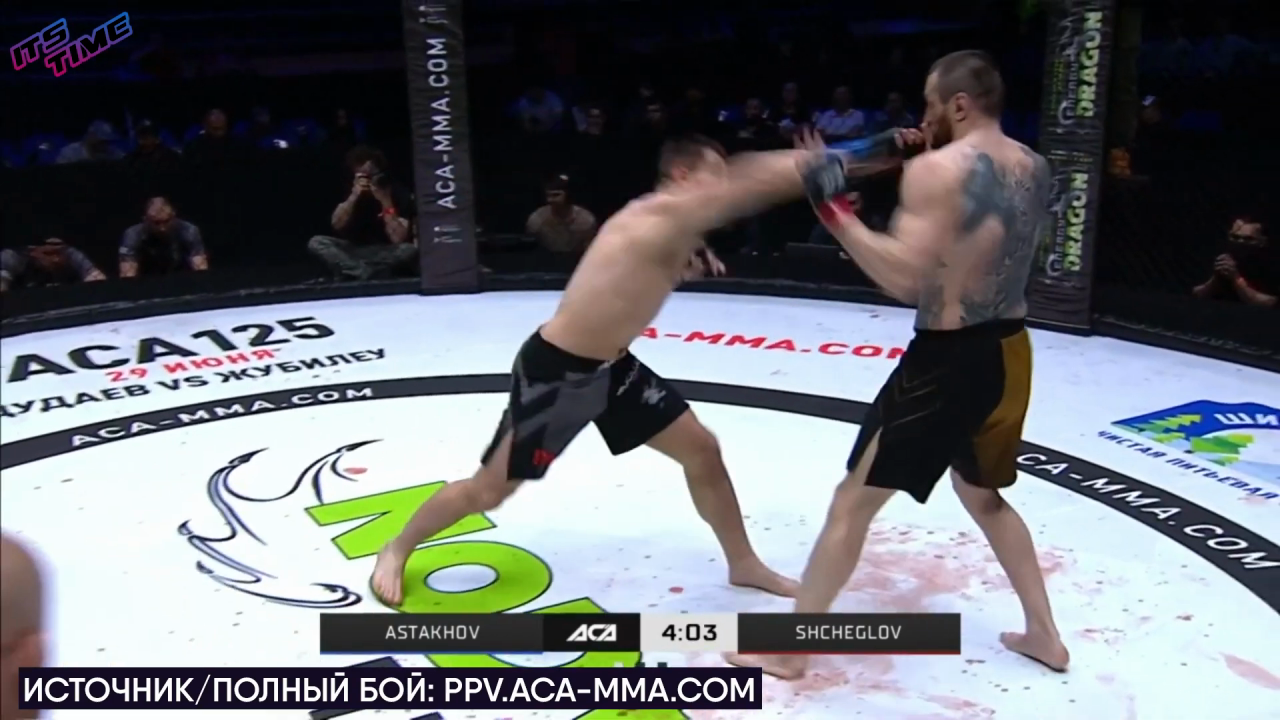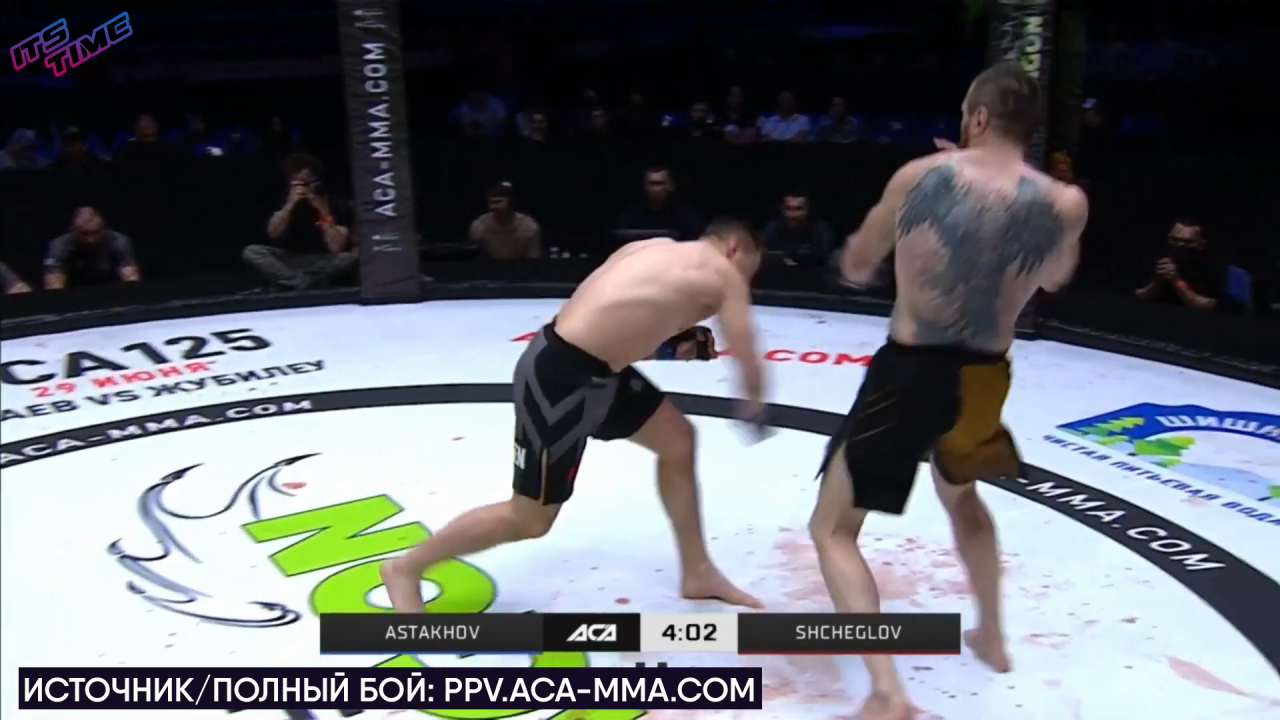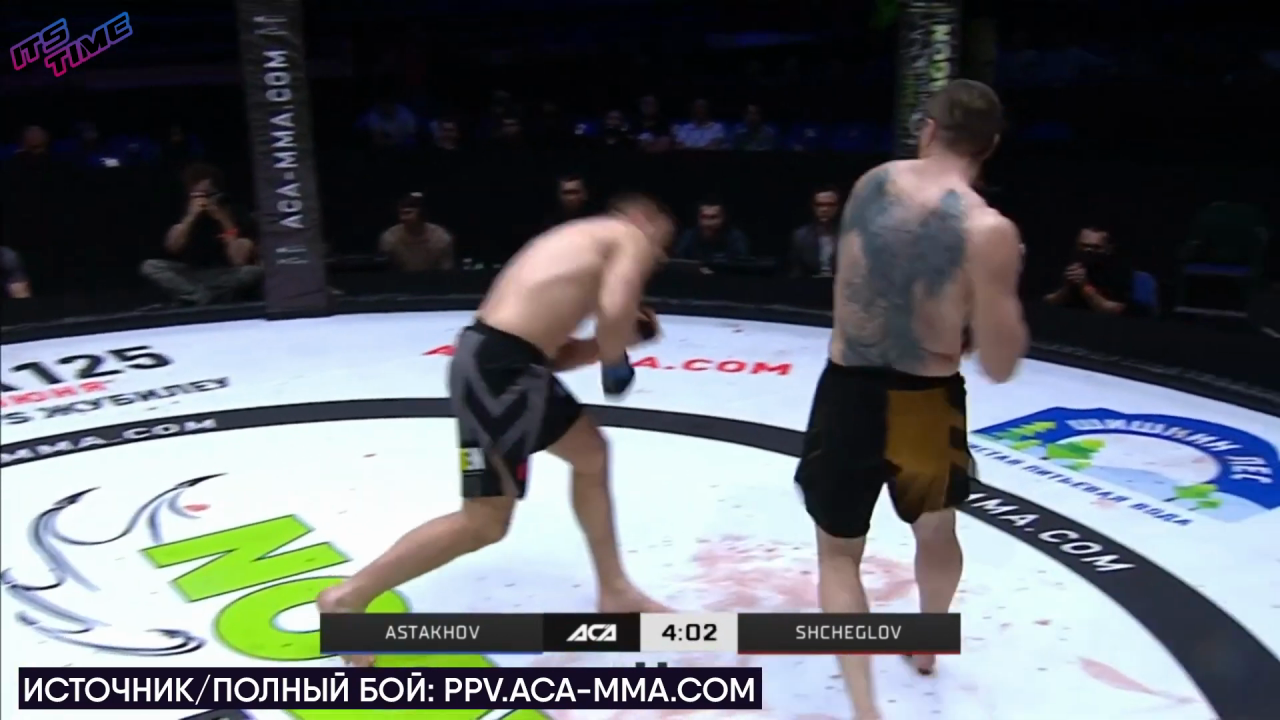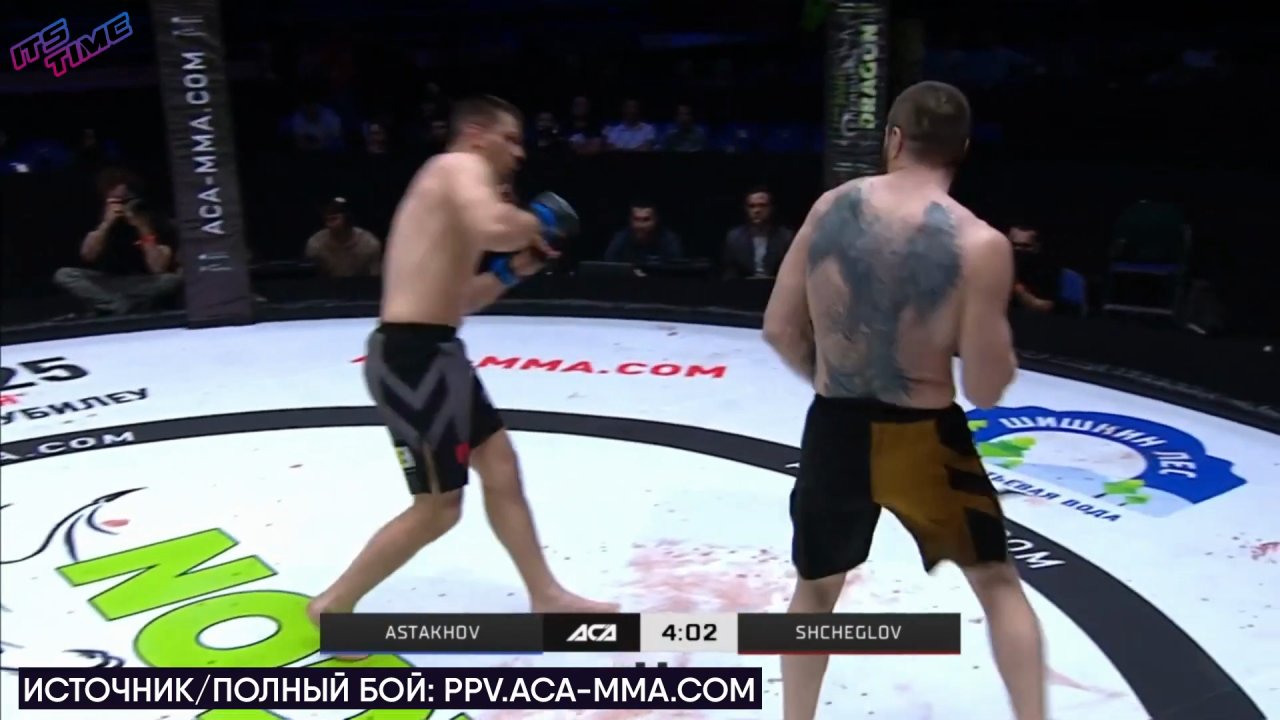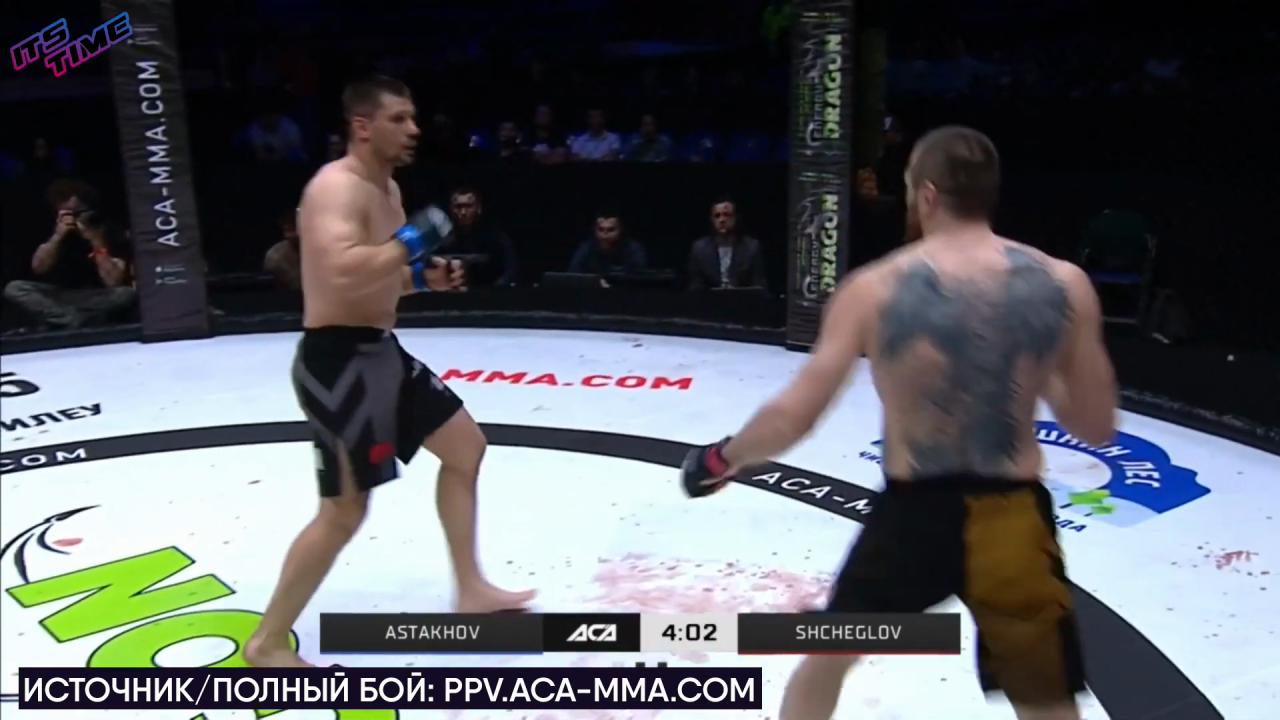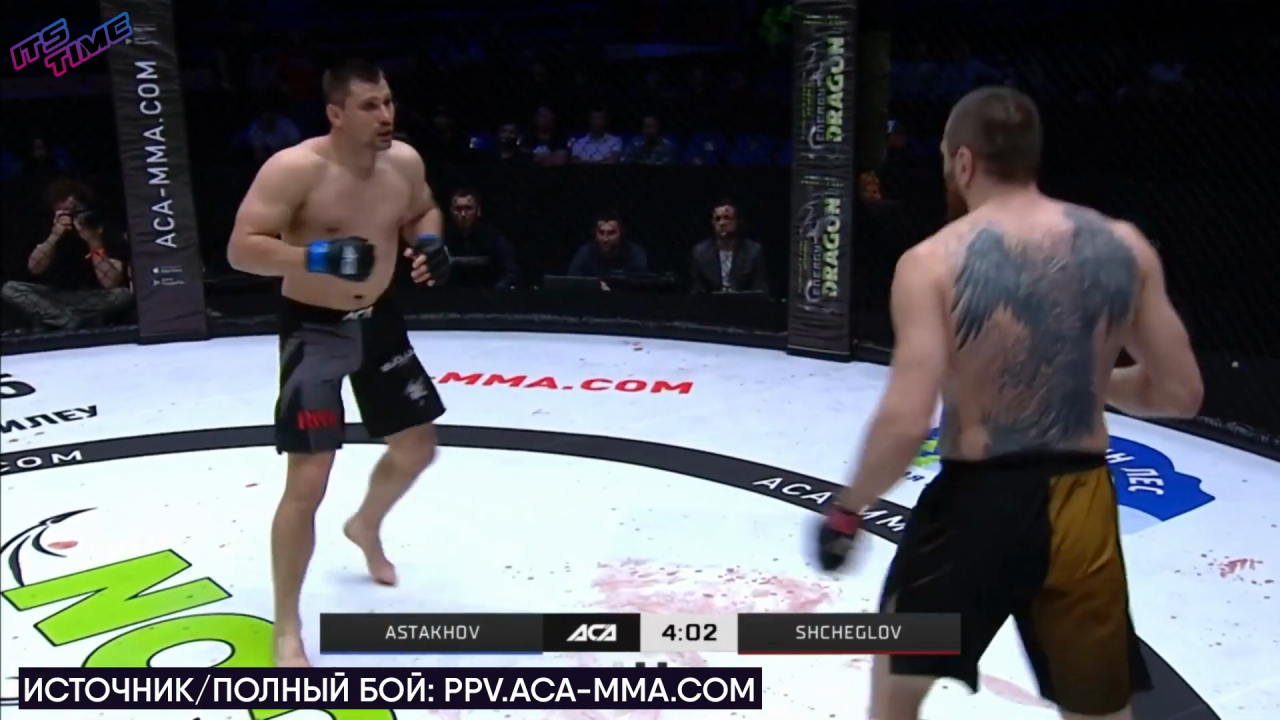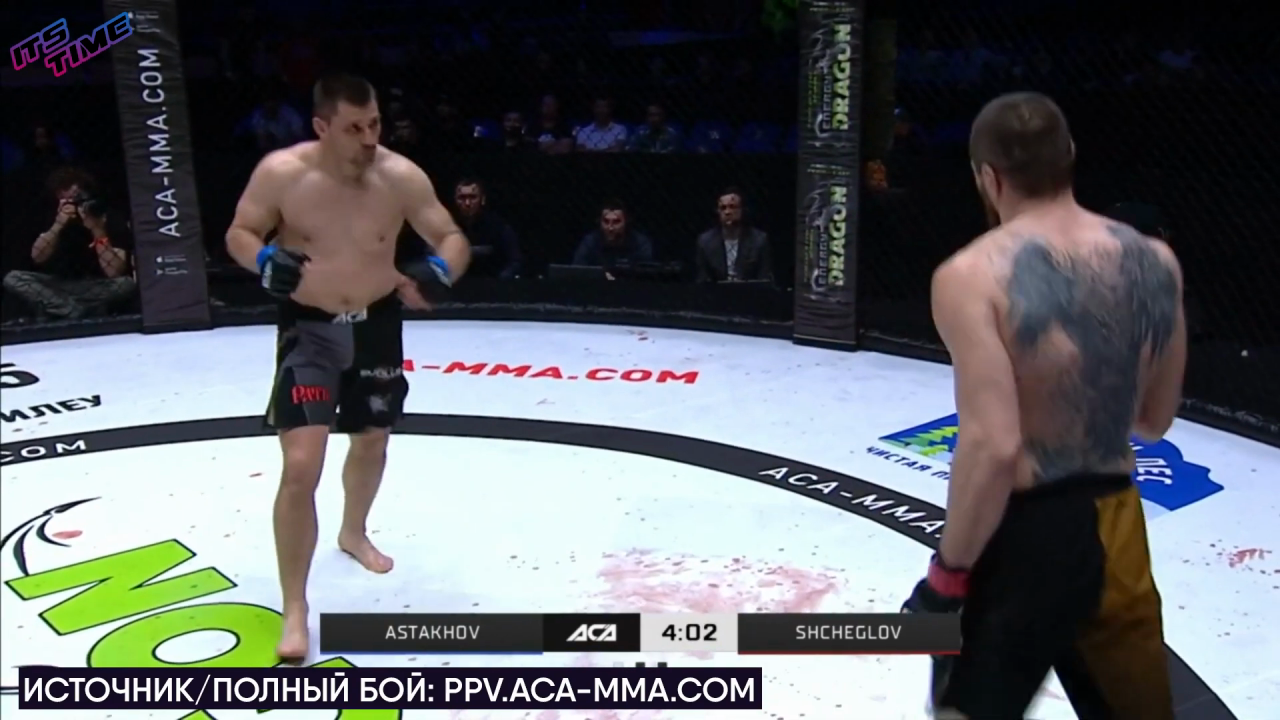
dt=0.2s
person 1, frame 1
left shoulder: (934, 169)
right shoulder: (1035, 171)
left elbow: (906, 273)
left wrist: (836, 211)
left hip: (943, 362)
right hip: (1009, 356)
left knee: (851, 503)
right knee: (979, 493)
left ankle: (783, 651)
right ankle: (1045, 634)
person 1, frame 2
left shoulder: (918, 175)
right shoulder: (1063, 205)
left elbow: (857, 259)
left wrist: (850, 268)
left hip: (903, 378)
right hip: (981, 382)
left knee: (834, 529)
right knee: (961, 494)
right ankle: (990, 639)
person 1, frame 3
left shoulder: (870, 186)
right shoulder: (988, 230)
right elbow: (1002, 363)
left hip: (845, 398)
right hip: (929, 404)
left knee: (839, 555)
right knee: (937, 525)
right ankle: (924, 644)
person 1, frame 4
left shoulder: (830, 208)
right shoulder: (980, 245)
left elbow: (780, 330)
right elbow: (988, 385)
left hip: (836, 435)
right hip: (928, 442)
left knee: (817, 593)
right knee: (999, 586)
person 1, frame 5
left shoulder: (873, 288)
right shoulder: (1064, 285)
left elbow: (793, 414)
right elbow: (1096, 428)
left wrist: (722, 458)
left hip: (913, 518)
right hip: (1014, 521)
left knee: (829, 647)
person 1, frame 6
left shoulder: (933, 264)
right shoulder: (1124, 247)
left elbow: (903, 425)
right elbow: (1180, 395)
left wrist: (844, 511)
left hip: (978, 507)
right hip: (1082, 509)
person 1, frame 7
left shoulder: (972, 277)
right shoulder: (1157, 263)
left elbow: (992, 449)
right elbow: (1155, 416)
left wrist: (948, 576)
left hip: (1024, 543)
right hip: (1115, 538)
person 2, frame 1
left shoulder: (658, 223)
right shoulder: (668, 211)
right elbow: (737, 183)
left wrist: (682, 265)
left hip: (607, 369)
right hip: (555, 373)
left knee: (701, 449)
right knee: (489, 490)
left ankle: (745, 565)
right ankle: (398, 553)
person 2, frame 2
left shoulder: (656, 251)
right shoulder: (722, 272)
right elbow: (747, 356)
right wrist: (755, 407)
left hip: (584, 368)
right hip: (561, 376)
left knee: (677, 440)
right knee: (532, 518)
left ankle: (700, 575)
right ankle: (409, 565)
person 2, frame 3
left shoulder: (563, 243)
right shoulder: (628, 236)
right elbow: (612, 311)
left wrist: (626, 332)
right wrist: (618, 362)
left hip: (515, 364)
right hip: (500, 369)
left knee: (591, 452)
right knee: (487, 522)
left ankle: (614, 590)
right ankle: (351, 596)
person 2, frame 4
left shoulder: (452, 186)
right shoulder: (459, 169)
right elbow: (497, 229)
left wrist: (507, 274)
right wrist: (546, 219)
left hip: (433, 352)
right hip: (413, 357)
left knee: (500, 464)
right knee: (437, 510)
left ankle: (548, 595)
right ankle: (331, 608)
person 2, frame 5
left shoulder: (387, 187)
right shoulder: (336, 187)
right elbow: (336, 275)
left wrist: (429, 273)
right wrist: (410, 241)
left hip: (383, 351)
right hip: (339, 360)
left knee: (468, 445)
right knee: (344, 512)
left ankle: (471, 587)
right ankle: (270, 638)
person 2, frame 6
left shoulder: (404, 161)
right shoulder: (295, 167)
left elbow: (426, 215)
right elbow: (241, 243)
left wrist: (428, 246)
right wrist: (321, 255)
left hip: (378, 321)
right hip: (313, 329)
left knee: (417, 449)
right knee: (309, 480)
left ankle: (365, 528)
right ankle: (287, 629)
person 2, frame 7
left shoulder: (404, 178)
right shoulder: (280, 170)
left elbow: (453, 244)
right elbow: (240, 234)
left wrist: (437, 273)
right wrist: (268, 261)
left hip: (378, 323)
right hip: (310, 327)
left knee: (370, 444)
right knee: (301, 464)
left ankle: (353, 531)
right ankle: (296, 607)
